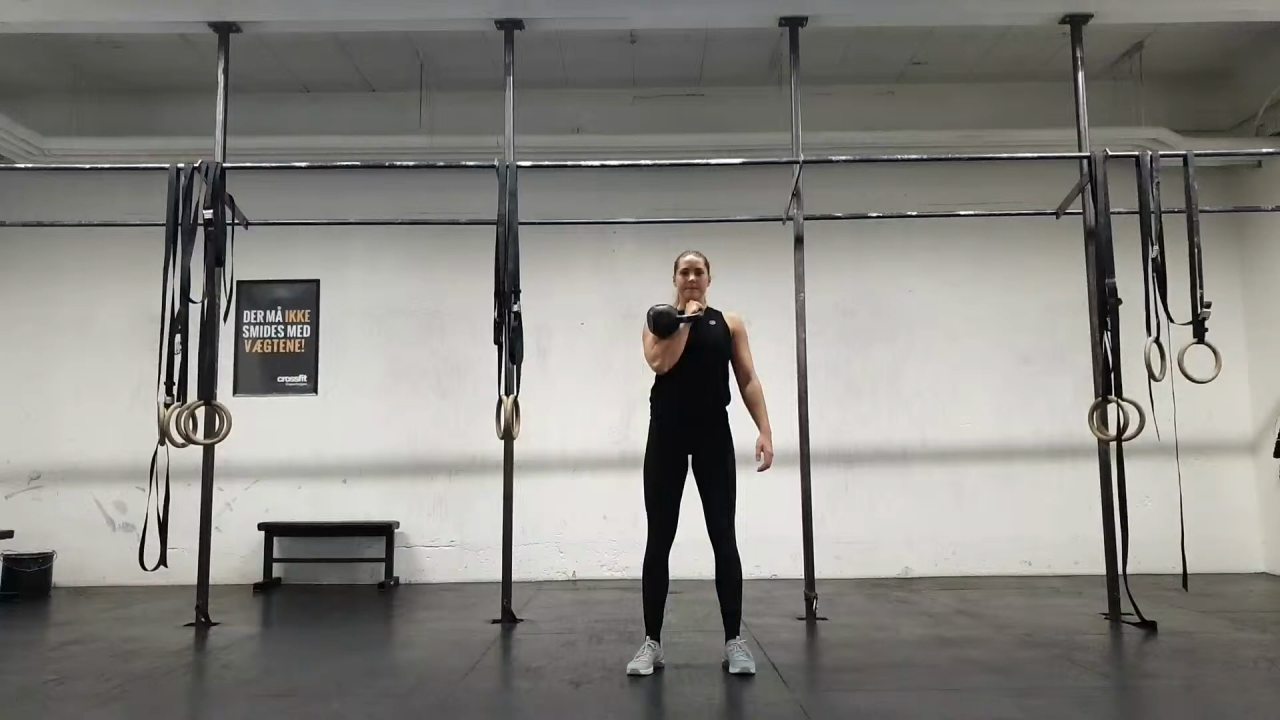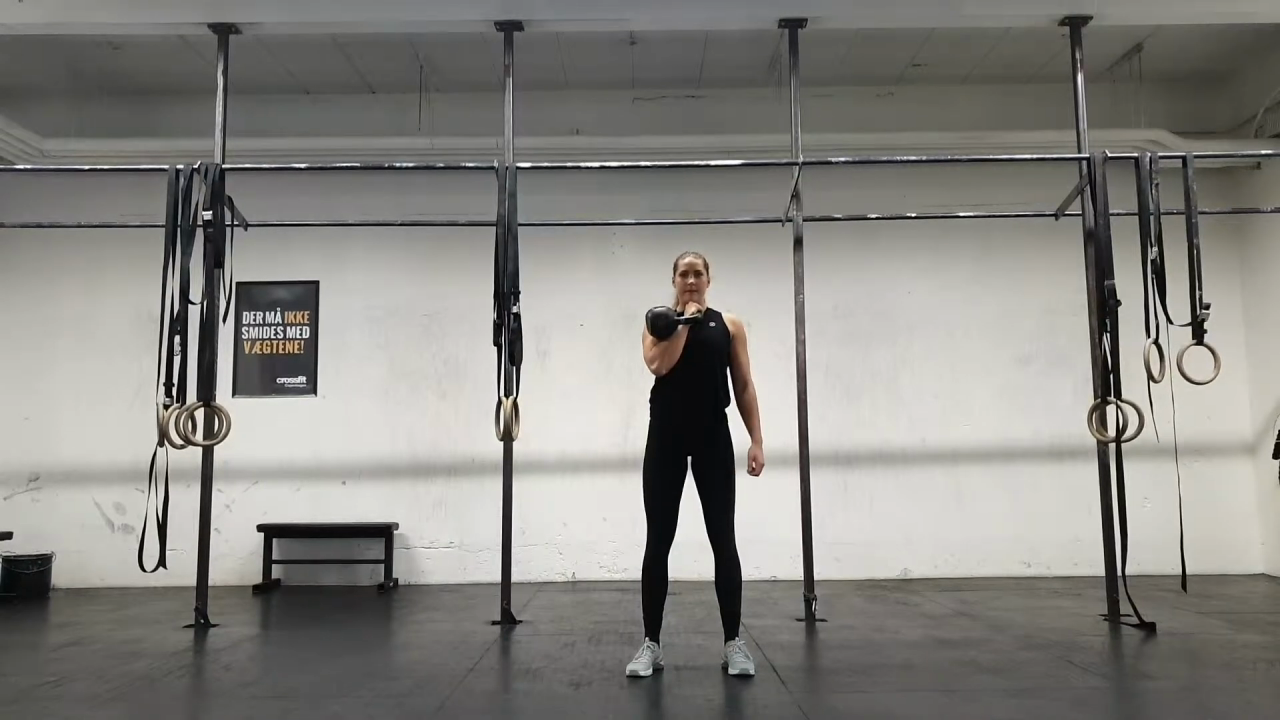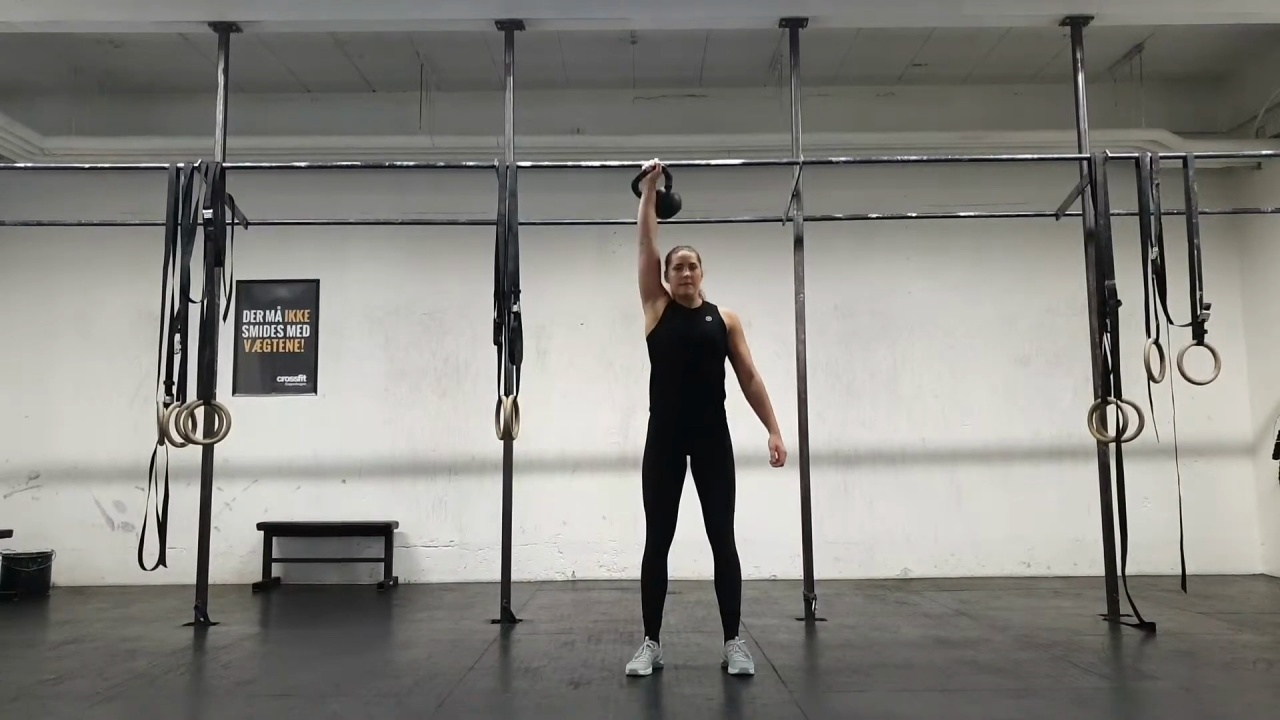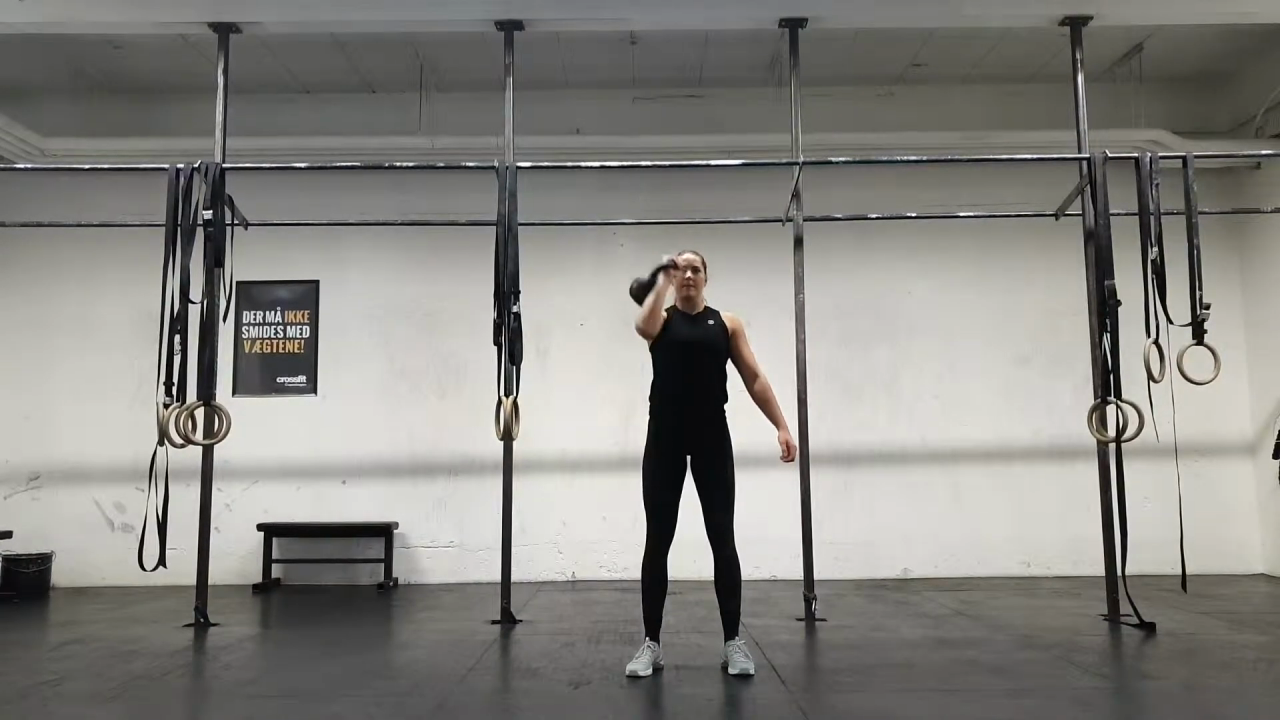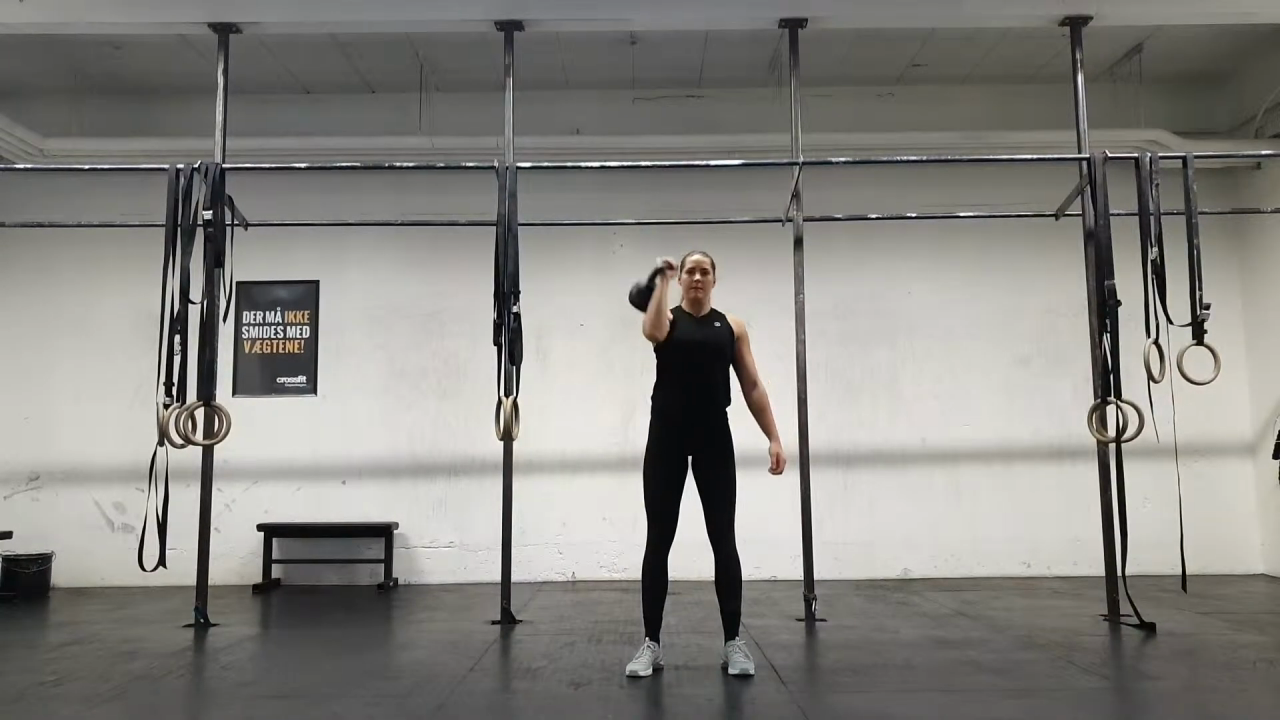
dt=1s
person 1, frame 1
left shoulder: (729, 322)
left elbow: (748, 378)
right elbow: (661, 363)
left wrist: (764, 430)
right wrist: (686, 319)
left hip: (713, 435)
right hip: (667, 435)
left knee: (724, 538)
right knee: (659, 540)
left ankle: (734, 641)
right ankle: (652, 642)
person 1, frame 2
left shoulder: (729, 325)
left elbow: (744, 385)
right elbow: (658, 366)
left wrist: (757, 440)
right wrist: (683, 320)
left hip: (713, 436)
right hip: (665, 436)
left knee: (723, 539)
right knee: (658, 540)
left ankle: (733, 642)
right ankle: (651, 643)
person 1, frame 3
left shoulder: (725, 319)
right shoulder: (657, 307)
left elbow: (750, 378)
right elbow: (646, 242)
left wrist: (774, 431)
right wrist: (649, 187)
left hip: (712, 436)
right hip: (665, 435)
left knee: (723, 539)
right knee: (657, 541)
left ankle: (733, 642)
right ankle: (651, 643)
person 1, frame 4
left shoulder: (727, 322)
right shoulder: (662, 319)
left elbow: (754, 378)
right elbow: (642, 324)
left wrist: (781, 426)
right wrist: (662, 280)
left hip: (711, 436)
right hip: (664, 437)
left knee: (722, 538)
right knee: (657, 541)
left ankle: (733, 642)
right ankle: (651, 643)
person 1, frame 5
left shoulder: (732, 326)
right shoulder: (665, 316)
left elbow: (752, 386)
right elbow: (653, 332)
left wrist: (773, 438)
right wrist: (663, 281)
left hip: (714, 437)
right hip: (667, 435)
left knee: (723, 539)
right knee: (658, 540)
left ankle: (733, 642)
right ankle: (651, 644)
